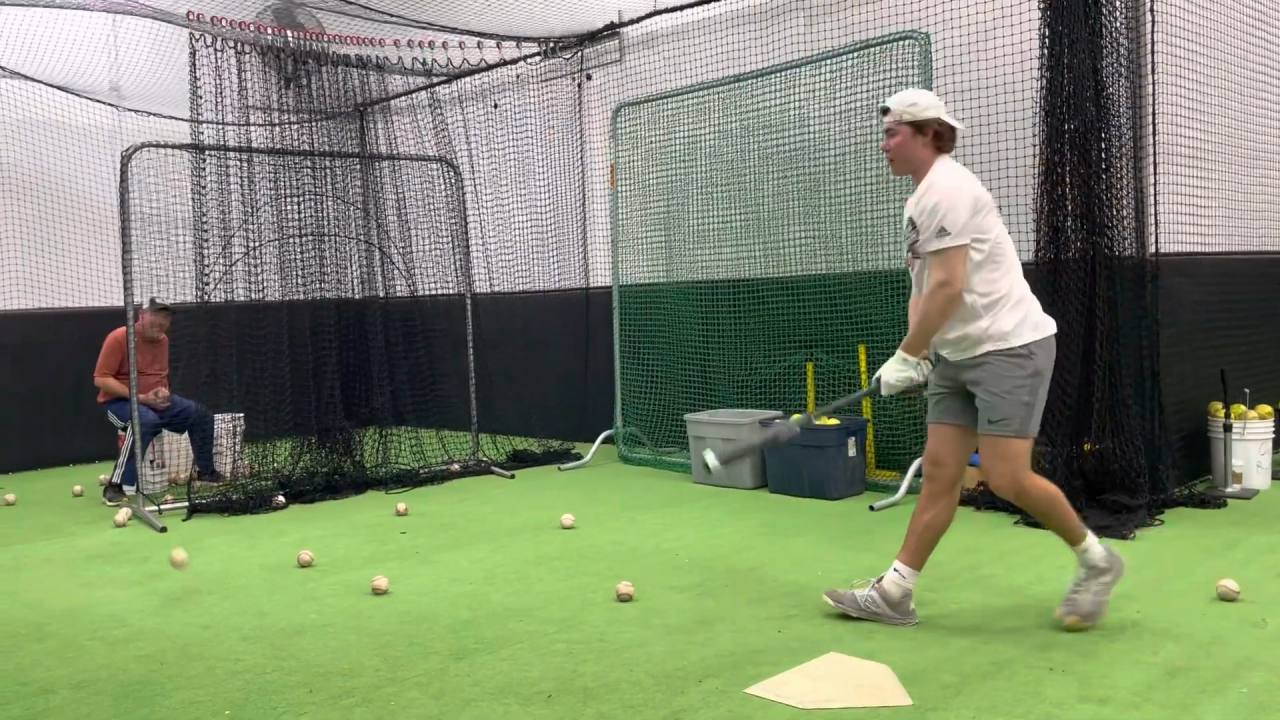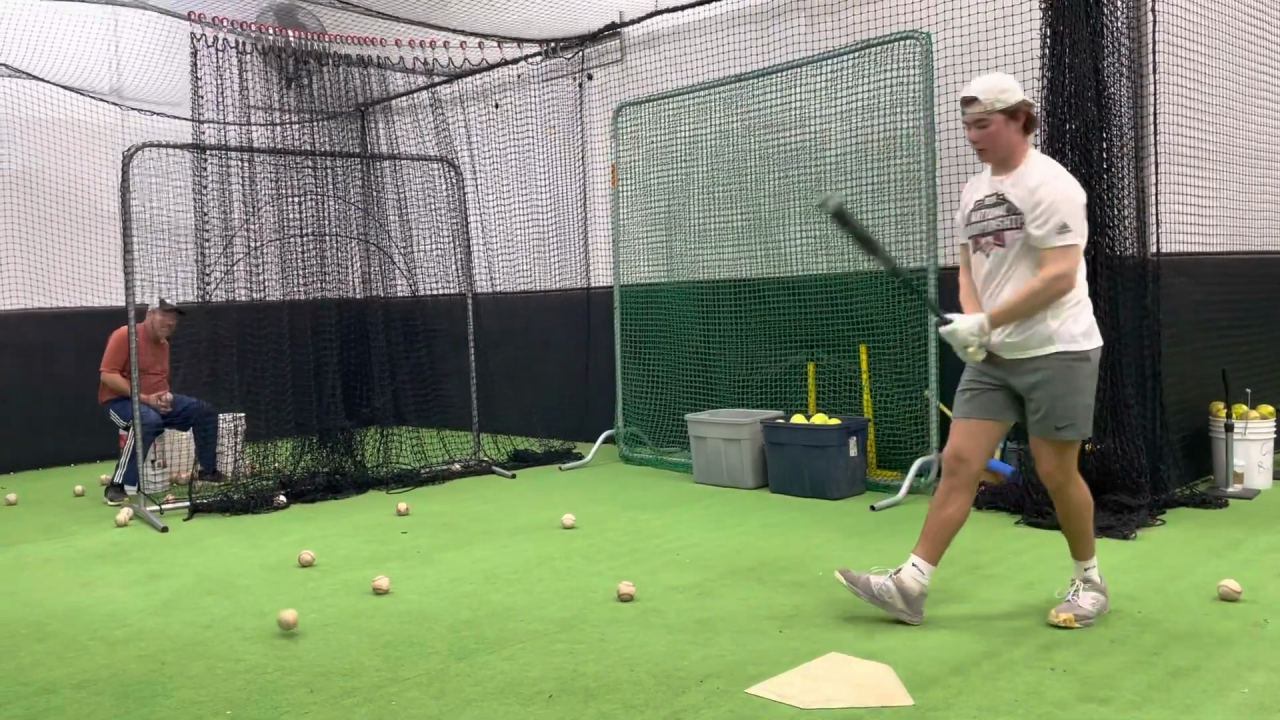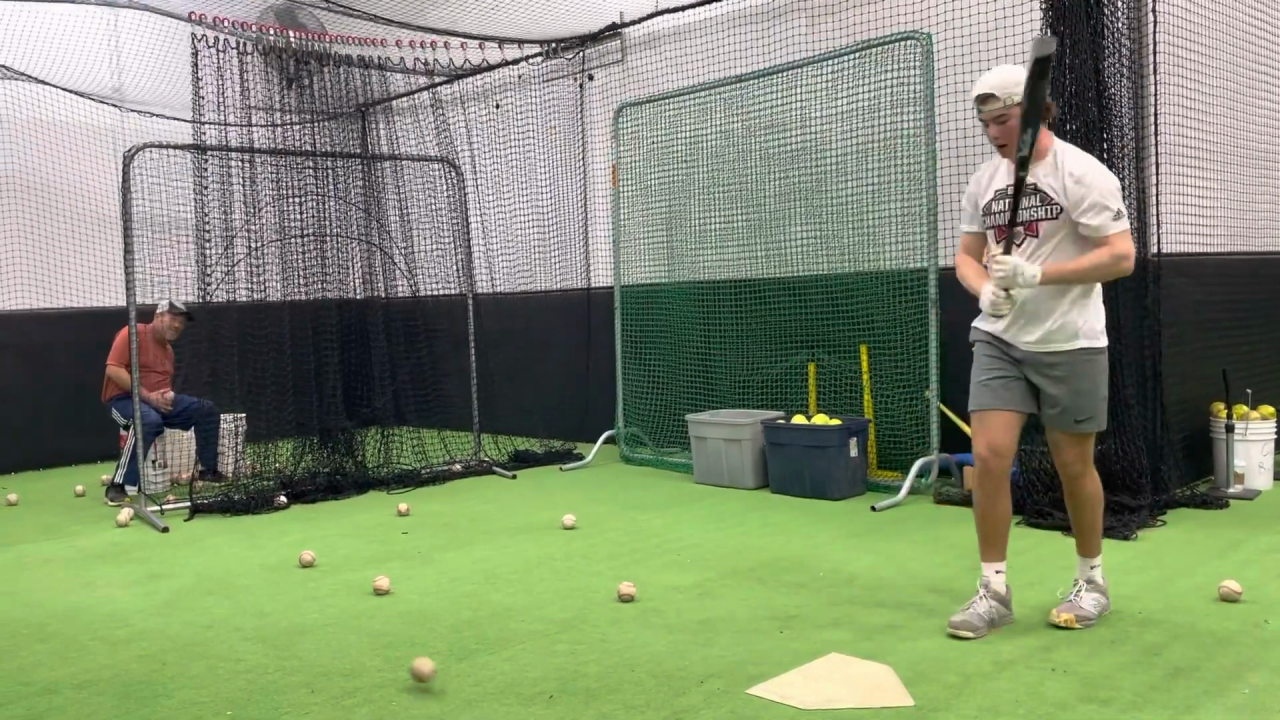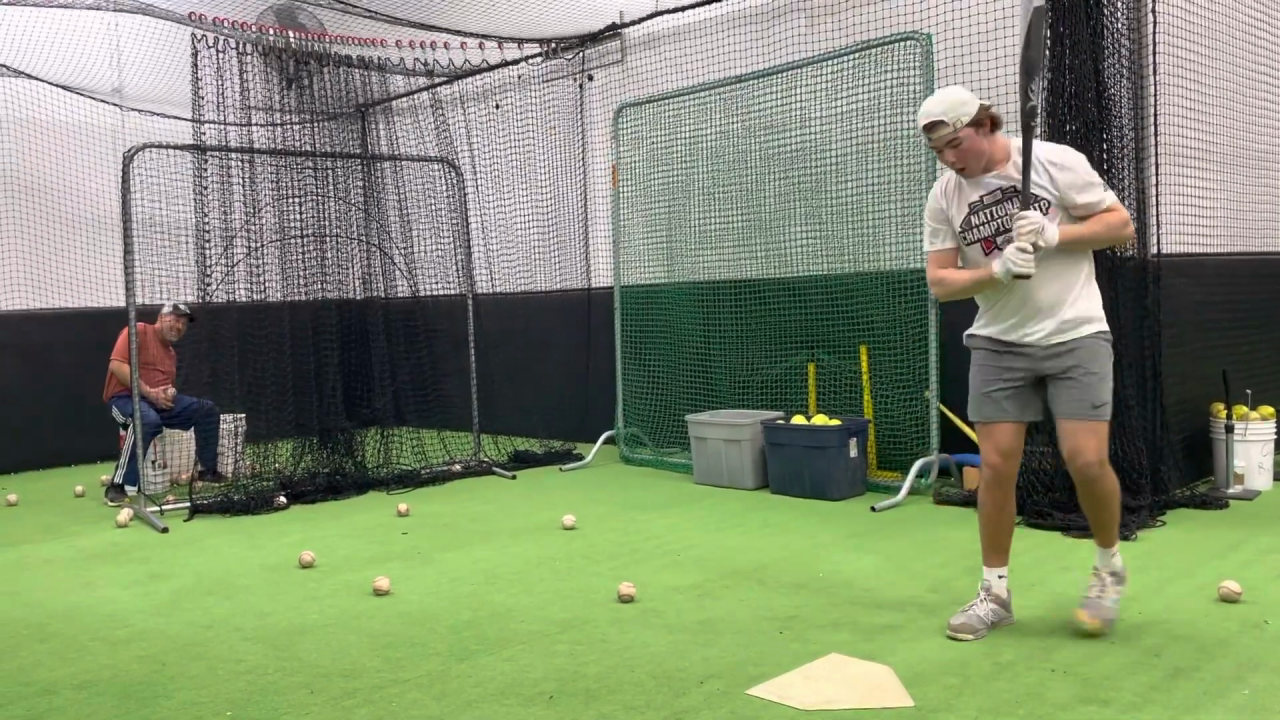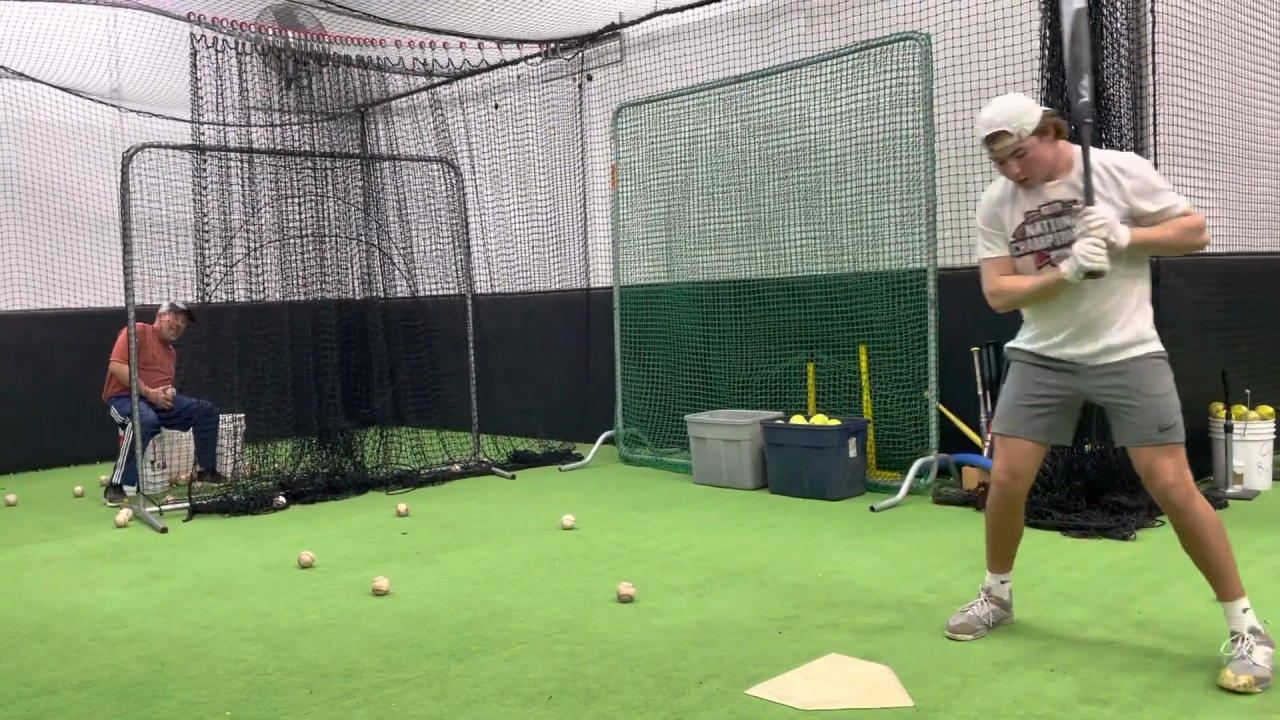
dt=0.4s
person 1, frame 1
left shoulder: (947, 187)
right shoulder: (929, 193)
left elbow: (948, 286)
left wrist: (907, 356)
right wrist: (918, 356)
left hip: (1011, 346)
right hip: (960, 353)
left knee: (1007, 478)
right knee: (938, 475)
left ankle: (1096, 557)
right ankle: (893, 591)
person 1, frame 2
left shoulder: (1049, 183)
right shoulder: (975, 189)
left elbow: (1060, 277)
left wrist: (984, 324)
right wrist: (971, 322)
left hip: (1058, 351)
right hip: (995, 354)
left knee: (1057, 473)
right knee: (958, 463)
left ankle: (1090, 581)
right ankle: (908, 584)
person 1, frame 3
left shoulder: (1082, 173)
right shoulder: (984, 180)
left elbow: (1122, 257)
right elbow: (965, 256)
left wrist: (1036, 274)
right wrist: (986, 291)
left hip: (1071, 344)
right hip: (999, 341)
left knee: (1073, 465)
right knee: (989, 457)
left ankle: (1091, 581)
right ankle: (994, 591)
person 1, frame 4
left shoulder: (1057, 161)
right shoulder: (944, 195)
left elbow: (1121, 224)
right elbow: (939, 280)
left wrist: (1053, 236)
right wrist: (997, 270)
left hip: (1075, 334)
right hip: (999, 342)
left knee: (1086, 460)
right knee: (996, 466)
left ankle: (1109, 568)
right ankle: (995, 592)
person 1, frame 5
left shoulder: (1121, 170)
right shoulder: (996, 202)
left elbow: (1195, 232)
right elbow: (997, 291)
left wrist: (1126, 237)
right wrist: (1066, 271)
left hip: (1128, 355)
right hip: (1043, 356)
left knee: (1173, 487)
right knee: (1007, 480)
left ankle: (1248, 628)
right ankle: (995, 595)
person 2, frame 1
left shoulder: (163, 340)
right shoulder: (119, 338)
right elbow: (101, 379)
left wrist: (170, 399)
right wrist: (141, 398)
left hip: (157, 401)
right hip: (121, 401)
left knee: (201, 415)
right knee: (147, 421)
left ankle: (206, 471)
right ankle: (117, 486)
person 2, frame 2
left shoulder: (164, 344)
right shoulder: (125, 335)
right elbow: (108, 375)
left wrist: (166, 398)
right wrist: (144, 398)
left hip: (158, 401)
right hip: (122, 400)
left knee: (204, 411)
right knee: (150, 421)
left ankle: (208, 471)
right ankle: (119, 486)
person 2, frame 3
left shoulder: (168, 350)
right shoulder: (134, 333)
right elbow: (113, 369)
left wrist: (167, 397)
right wrist: (147, 396)
left hip: (159, 401)
right hip: (124, 398)
left knee: (207, 410)
right knee: (150, 421)
left ankle: (208, 470)
right ankle: (119, 486)
person 2, frame 4
left shoulder: (171, 352)
right shoulder: (138, 331)
right elbow: (117, 365)
left wrist: (169, 394)
right wrist: (148, 392)
left hip: (160, 401)
right hip: (125, 397)
left knee: (207, 410)
right knee: (149, 420)
left ankle: (208, 470)
right ankle: (119, 485)
person 2, frame 5
left shoulder: (171, 351)
right shoulder: (137, 332)
right elbow: (116, 366)
left wrist: (169, 394)
right wrist: (148, 392)
left hip: (159, 402)
right hip: (124, 397)
left knee: (206, 410)
right knee: (146, 420)
left ankle: (207, 471)
right ankle: (117, 486)
